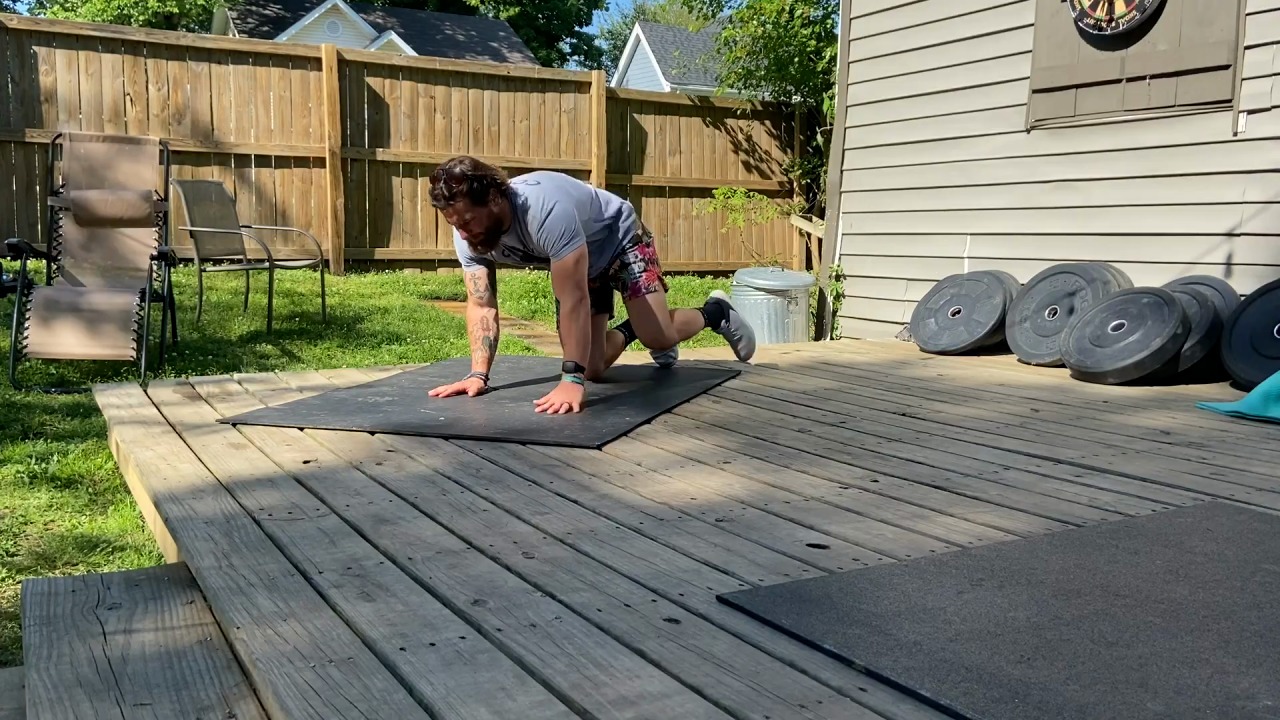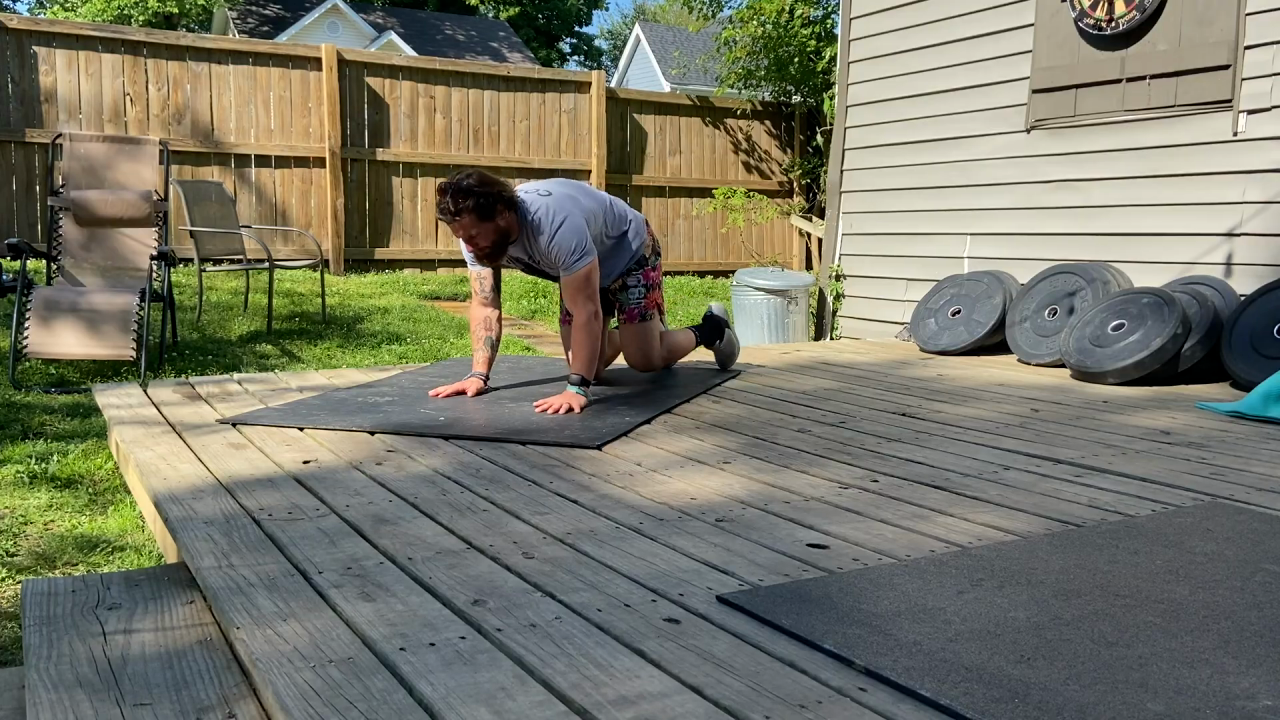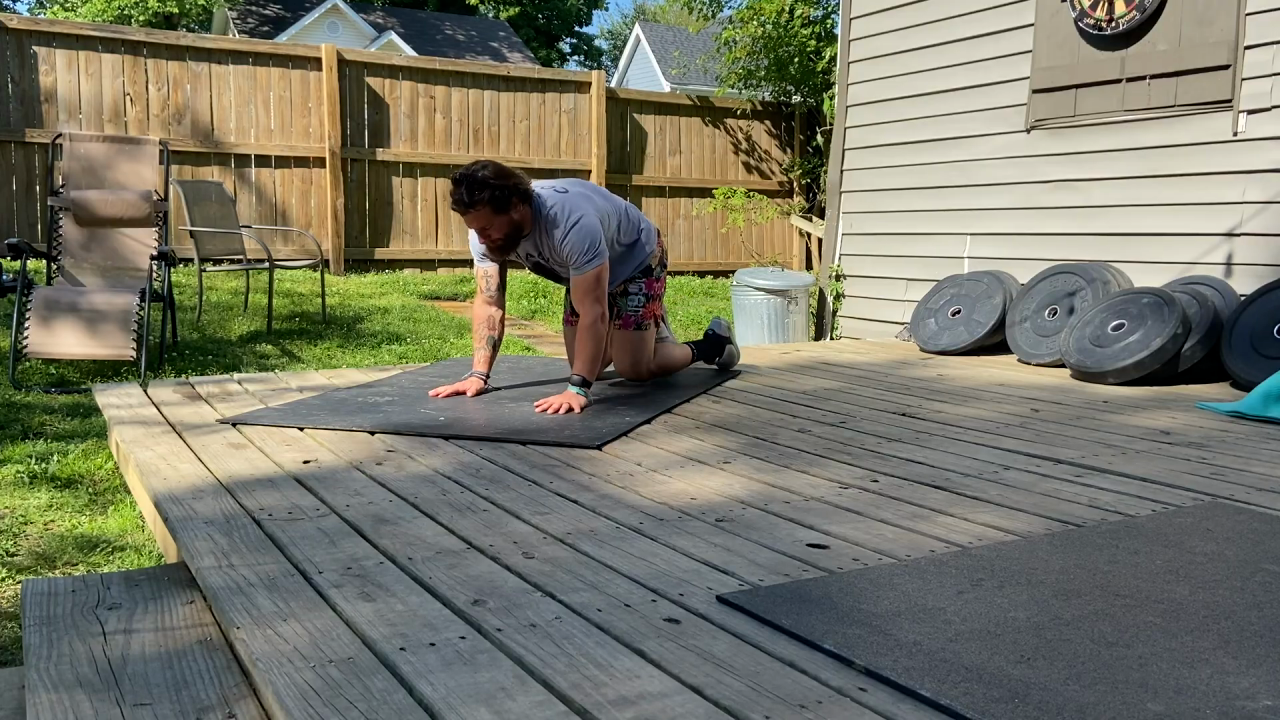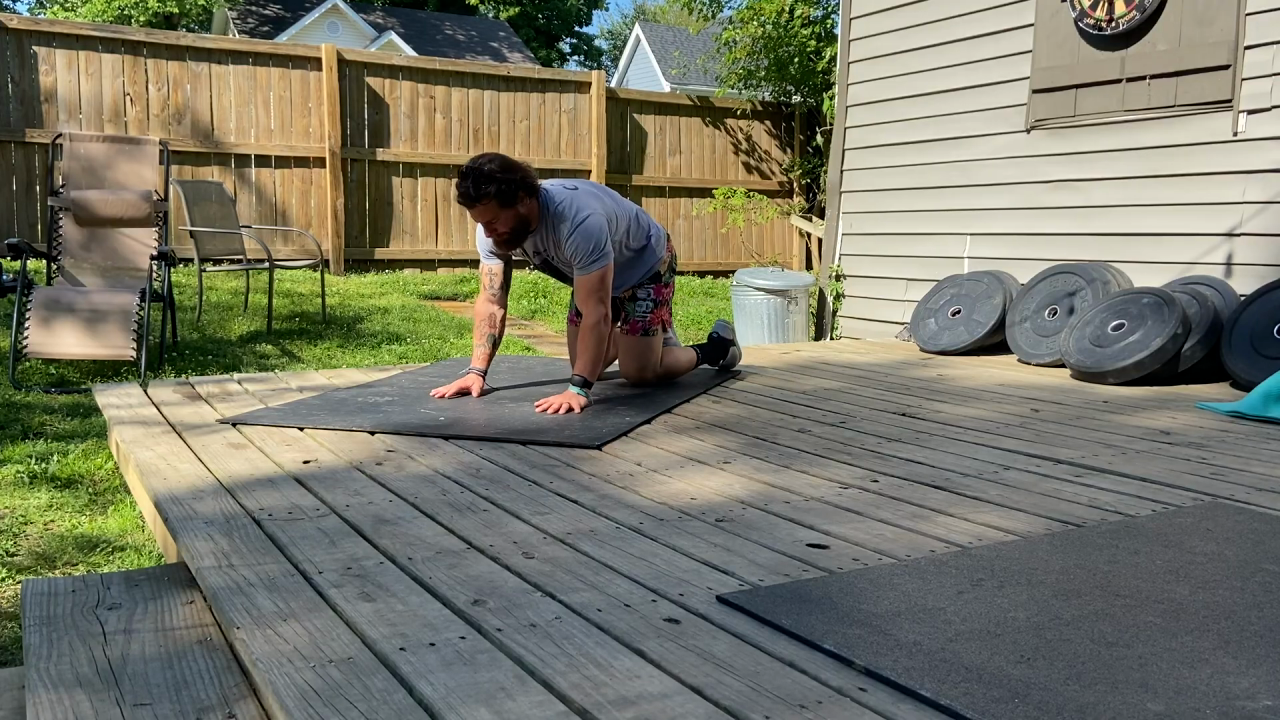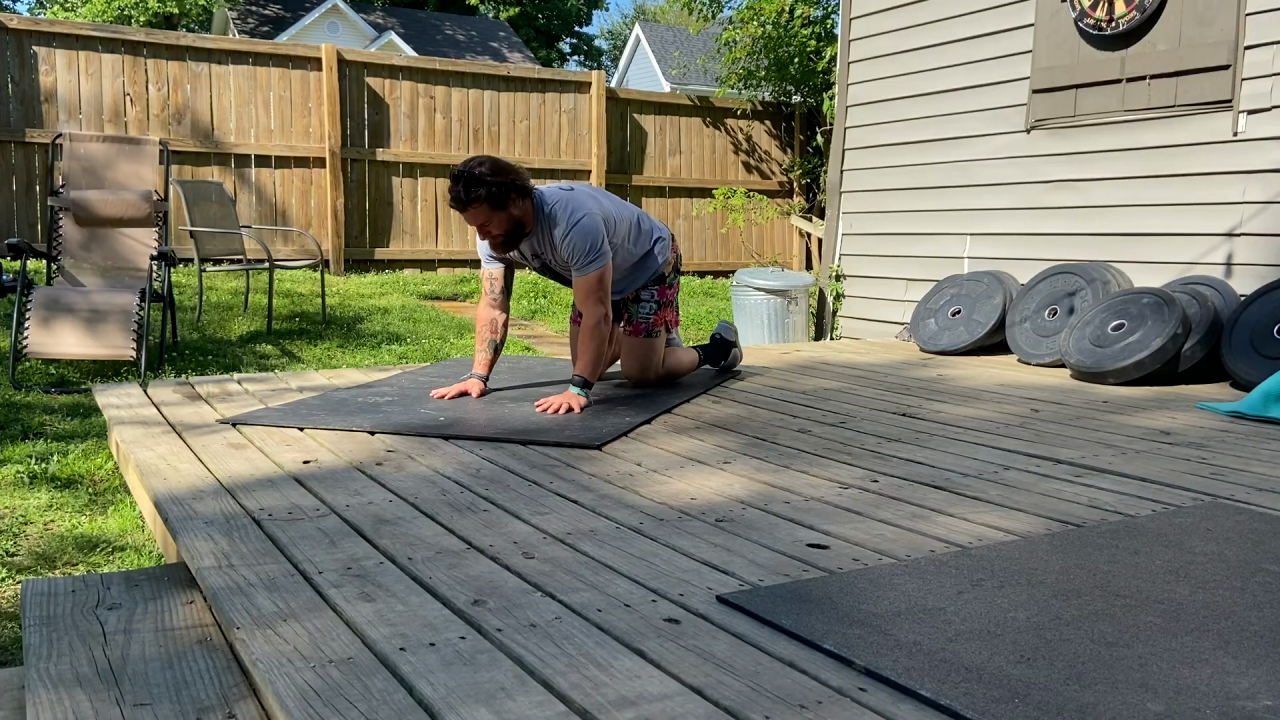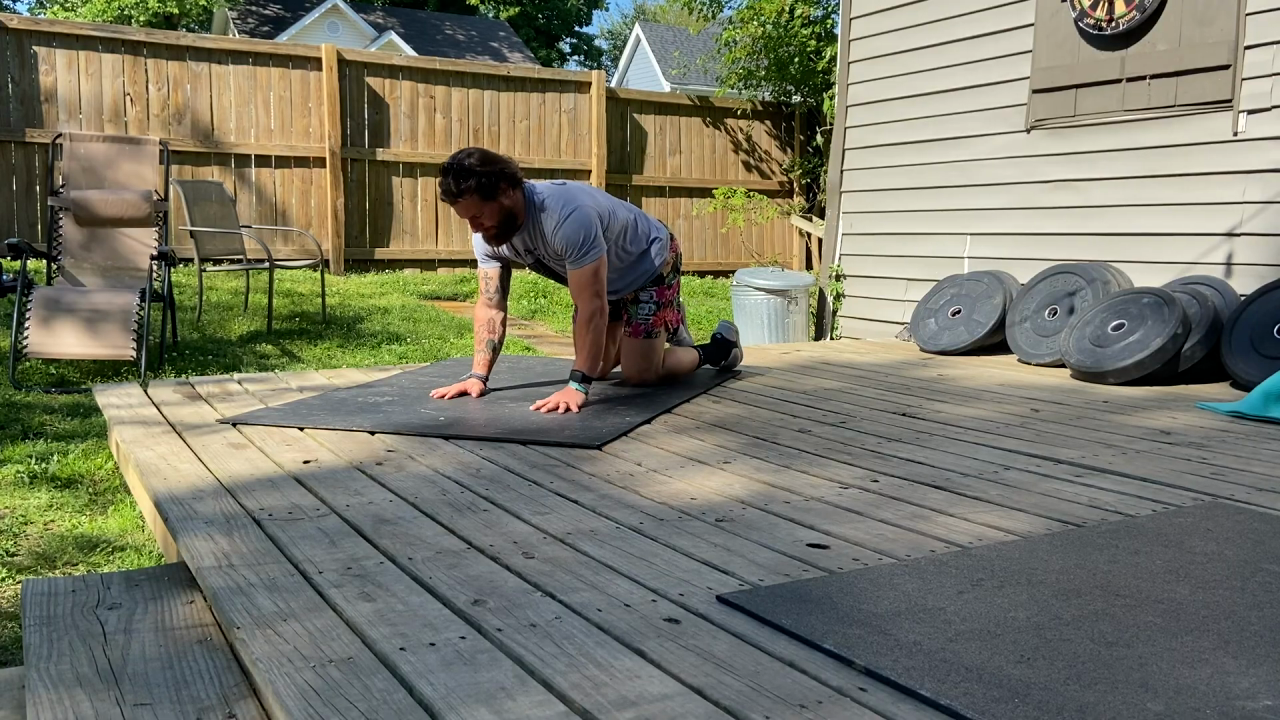
dt=0.2s
person 1, frame 1
left shoulder: (546, 210)
right shoulder: (467, 236)
left elbow: (574, 301)
right elbow: (481, 307)
left wrist: (572, 381)
right wrist: (478, 375)
left hip: (617, 236)
right hip: (567, 263)
left knee: (659, 333)
right knee: (592, 367)
left ankle: (715, 313)
right ankle: (627, 331)
person 1, frame 2
left shoulder: (556, 222)
right shoulder: (476, 234)
left elbow: (586, 312)
right elbow: (485, 307)
left wrist: (577, 388)
right wrist: (478, 375)
left hip: (629, 251)
right hip: (580, 265)
left knee: (645, 360)
right knee: (590, 367)
left ankle: (711, 328)
right ankle: (630, 330)
person 1, frame 3
left shoulder: (571, 222)
right shoulder: (485, 230)
left elbow: (593, 312)
right elbow: (489, 305)
left wrist: (577, 389)
right wrist: (478, 374)
left hip: (636, 258)
right hip: (587, 270)
left knee: (634, 369)
right knee: (587, 364)
left ankle: (713, 344)
right ankle: (640, 328)
person 1, frame 4
left shoulder: (578, 221)
right shoulder: (492, 229)
left elbow: (596, 312)
right elbow: (491, 302)
left wrist: (578, 389)
right wrist: (476, 371)
left hip: (645, 263)
right hip: (590, 270)
left knee: (638, 372)
right knee: (586, 363)
left ankle: (717, 346)
right ankle: (632, 334)
person 1, frame 5
left shoulder: (574, 221)
right shoulder: (492, 234)
left elbow: (596, 312)
right elbow: (493, 307)
left wrist: (578, 389)
right wrist: (478, 376)
left hip: (650, 265)
right hip: (600, 274)
left knee: (640, 374)
right knee: (588, 364)
left ankle: (718, 348)
right ankle: (651, 332)
person 1, frame 6
left shoulder: (566, 214)
right shoulder: (487, 233)
left elbow: (592, 306)
right elbow: (490, 306)
left wrist: (578, 386)
right wrist: (477, 375)
left hip: (650, 263)
right hip: (604, 273)
left knee: (640, 375)
right knee: (595, 367)
left ankle: (719, 347)
right ankle: (661, 327)
